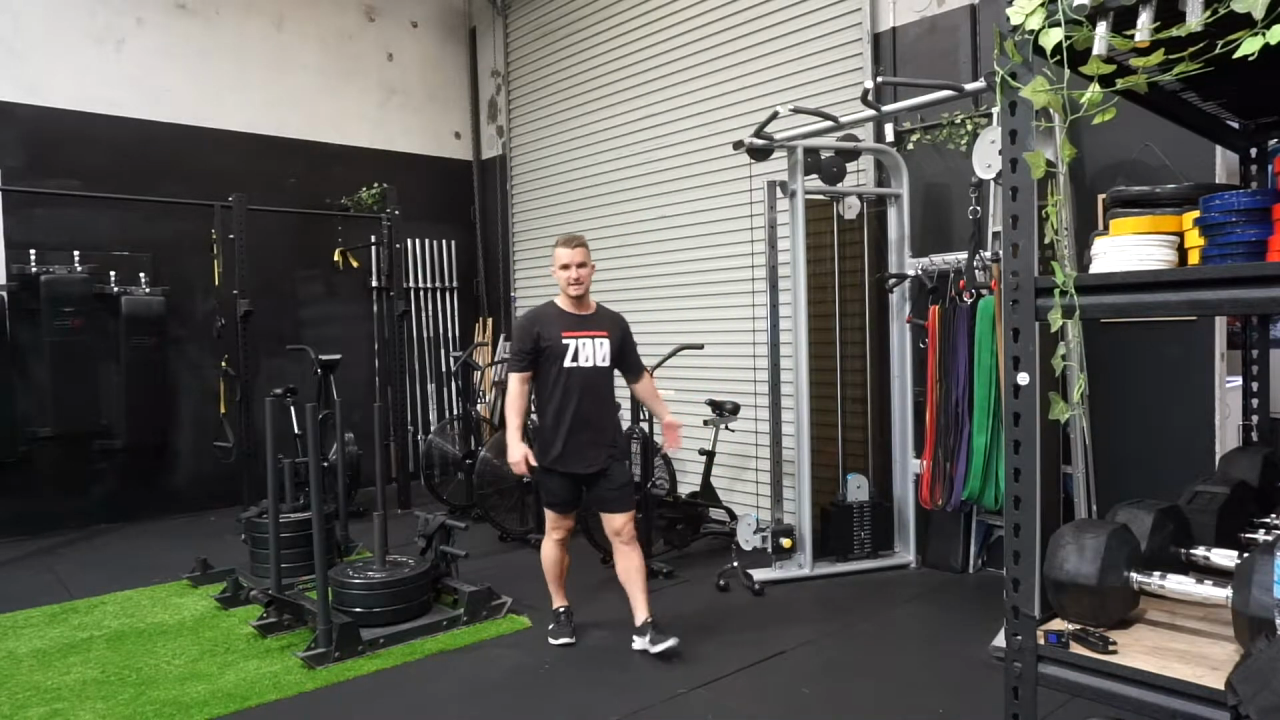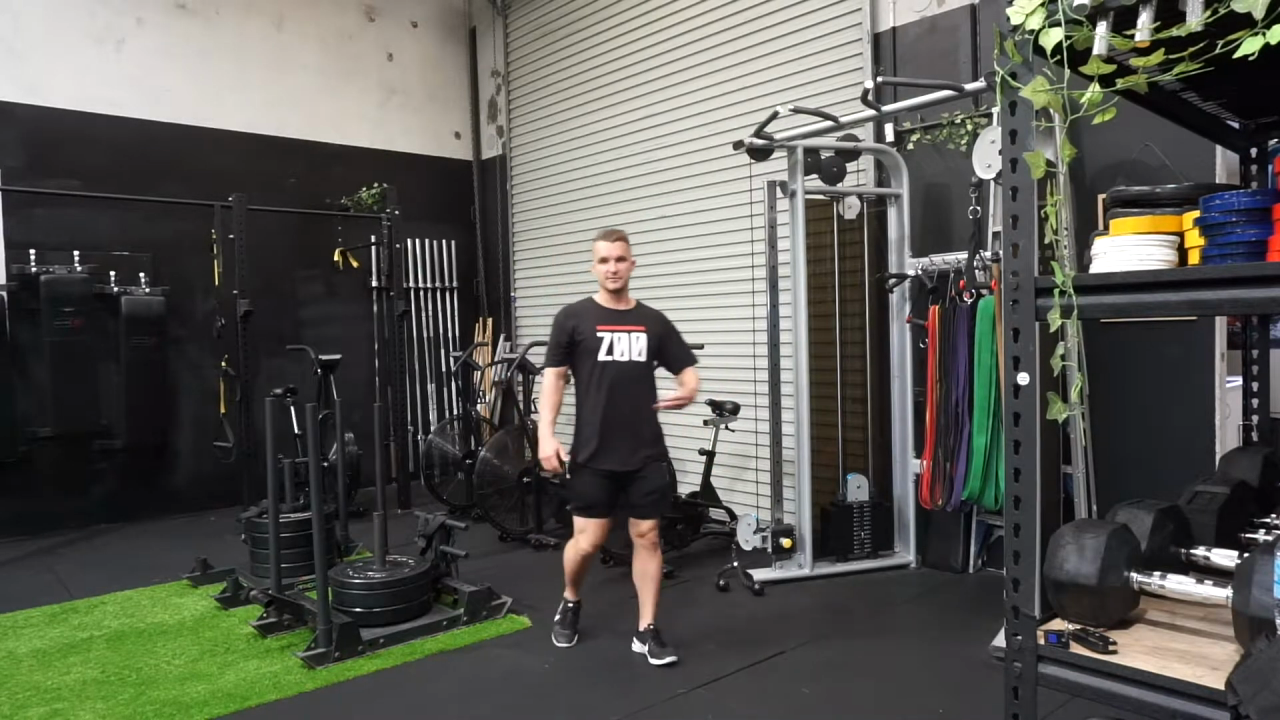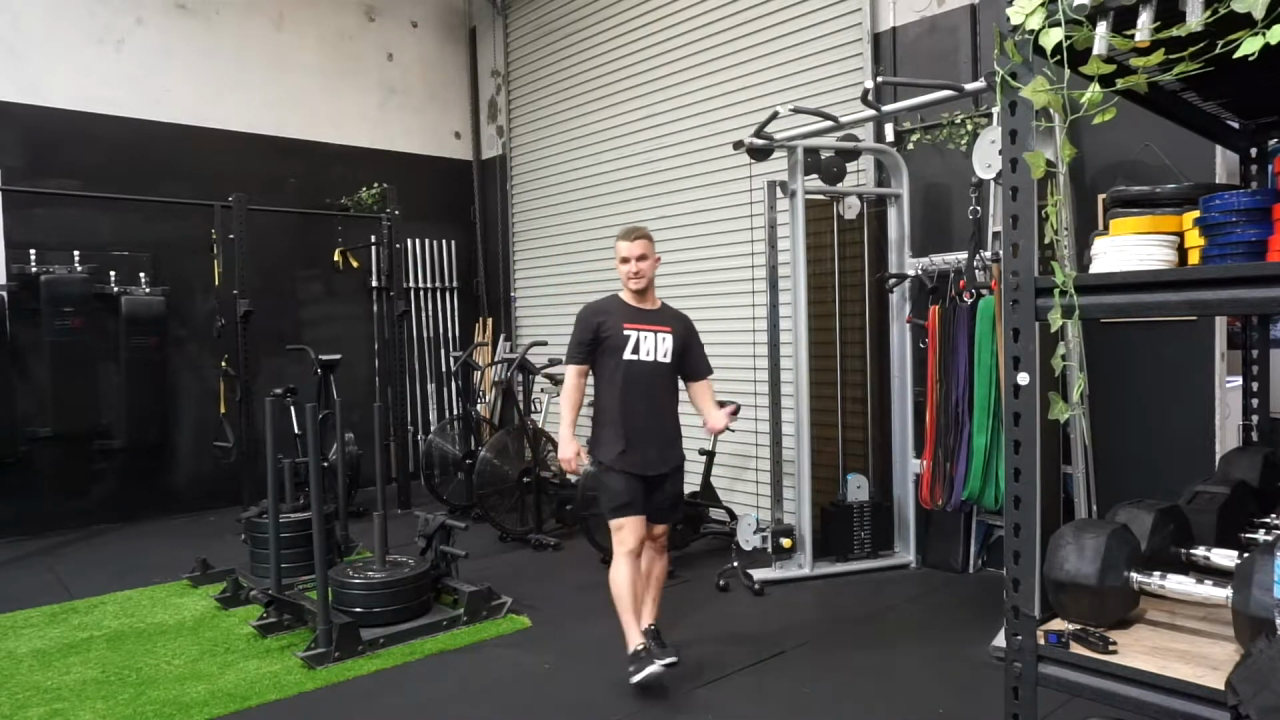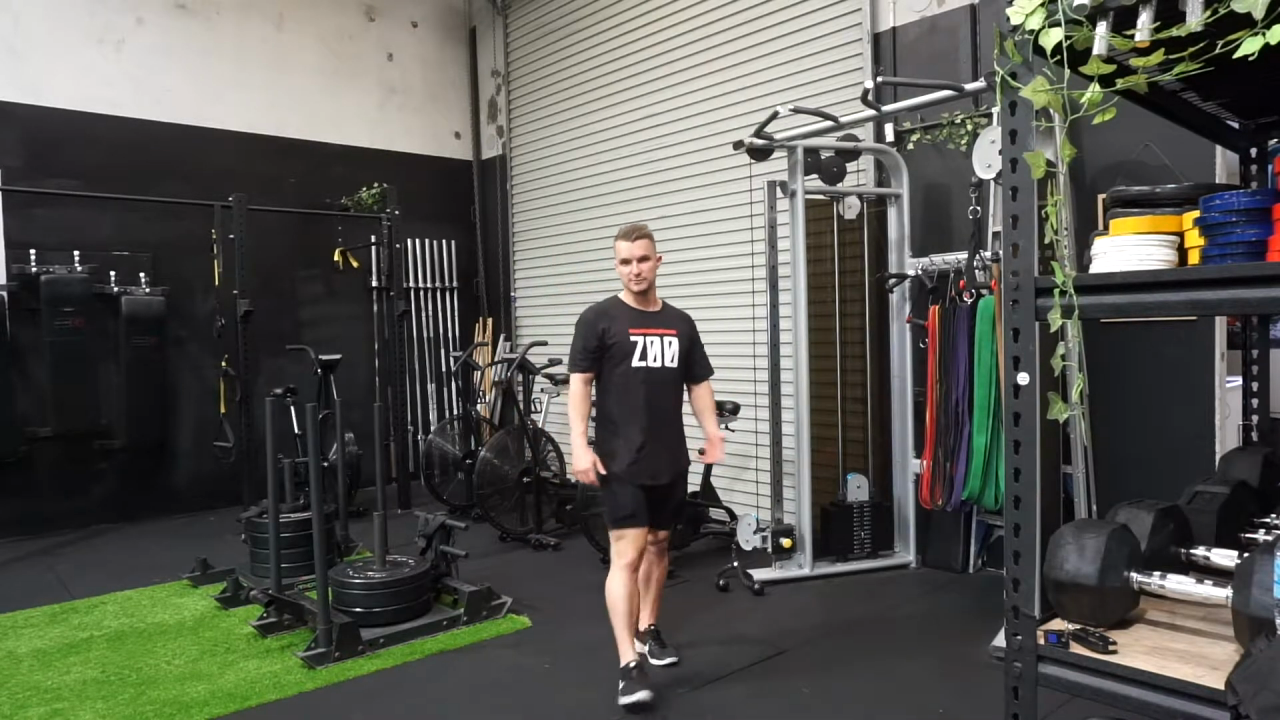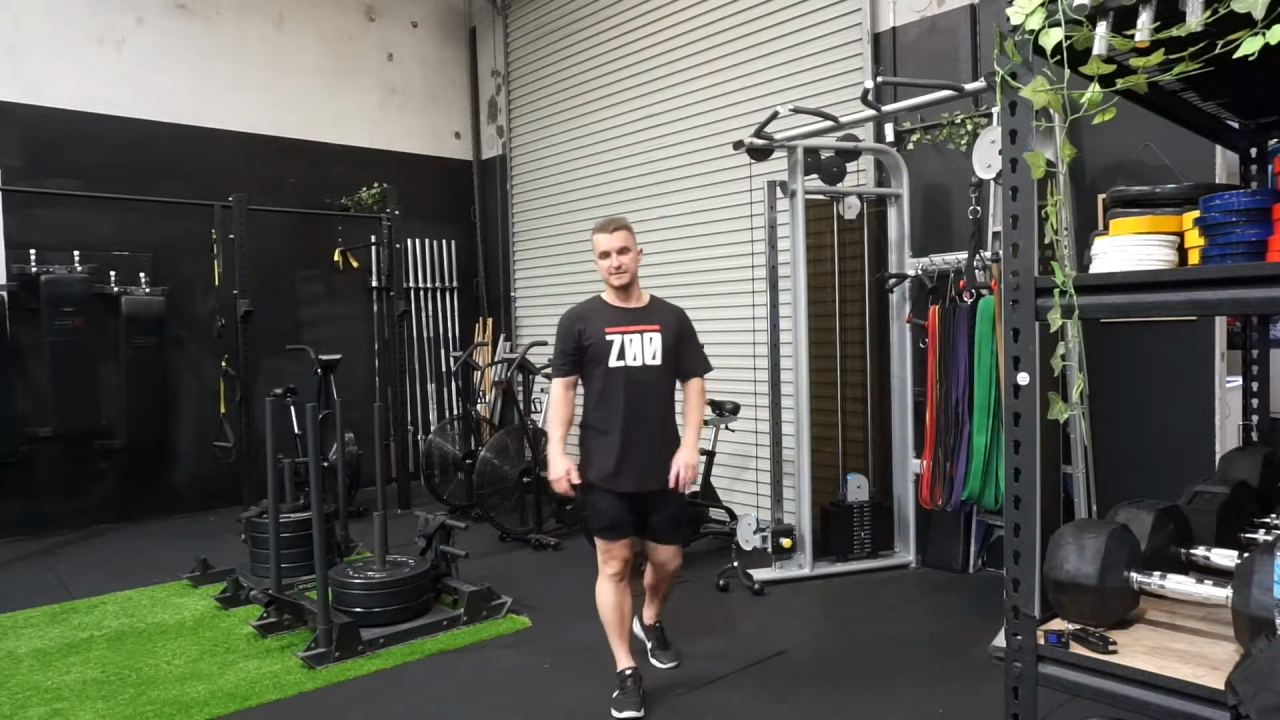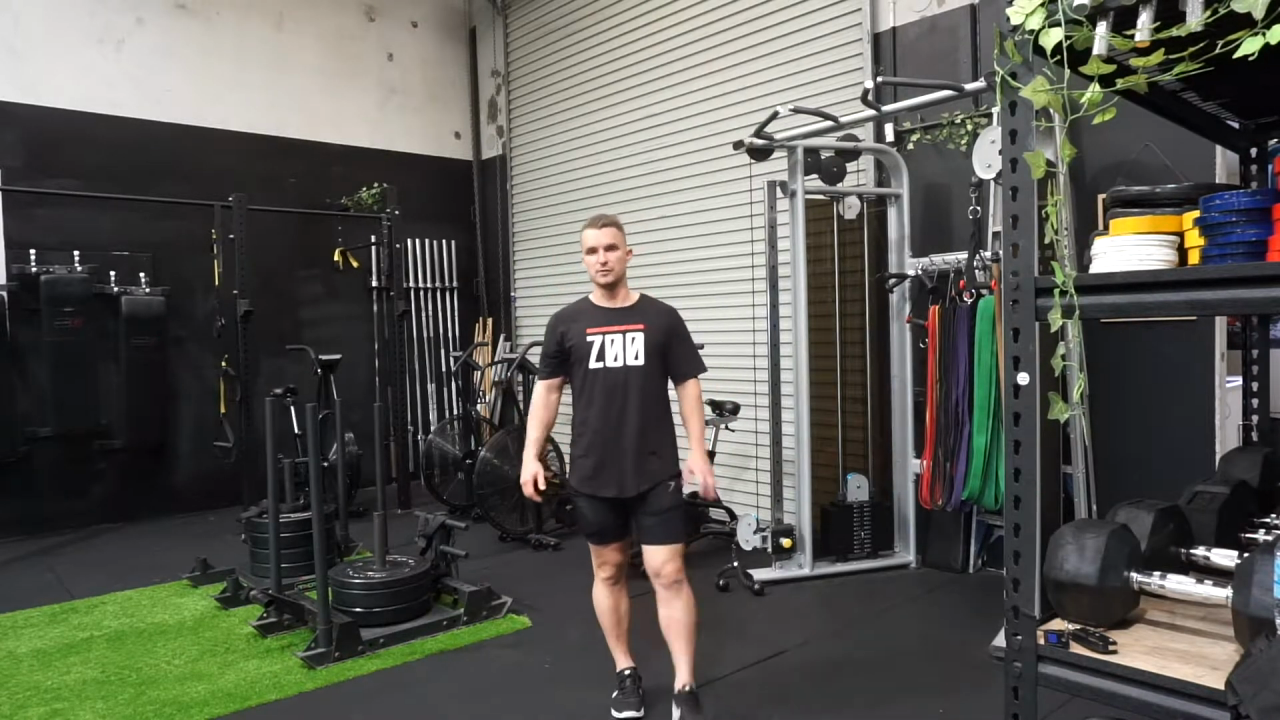
dt=0.4s
person 1, frame 1
left shoulder: (613, 323)
right shoulder: (536, 322)
left elbow: (636, 376)
right elbow: (519, 382)
left wrist: (663, 416)
right wrist: (515, 439)
left hip: (609, 451)
right hip: (558, 452)
left knee: (624, 533)
right knee: (559, 531)
left ankle: (643, 625)
right ankle: (561, 610)
person 1, frame 2
left shoulder: (654, 322)
right shoulder: (573, 318)
left elbow: (687, 372)
right elbow: (554, 378)
left wrist: (686, 392)
right wrist: (546, 434)
left hip: (646, 452)
right hip: (592, 453)
left knee: (646, 537)
right knee: (587, 542)
left ankle: (647, 630)
right ankle: (570, 602)
person 1, frame 3
left shoulder: (678, 322)
right shoulder: (597, 315)
left elbow: (697, 381)
right elbow: (575, 376)
left wrist: (713, 416)
right wrist: (566, 434)
left hip: (666, 455)
right hip: (617, 453)
left knee: (658, 541)
right knee: (628, 546)
left ankle: (652, 630)
right ankle: (637, 649)
person 1, frame 4
left shoulder: (680, 322)
right shoulder: (598, 318)
left elbow: (698, 382)
right elbow: (580, 383)
left wrist: (712, 433)
right wrist: (579, 445)
left hip: (670, 460)
right hip: (621, 461)
left knee: (658, 543)
right knee: (626, 556)
left ankle: (647, 628)
right ankle: (629, 667)
person 1, frame 5
left shoulder: (672, 317)
right shoulder: (579, 320)
left elbow: (693, 383)
right elbow: (563, 389)
left wrist: (690, 442)
right wrist: (556, 453)
left hip: (663, 468)
right hip: (605, 470)
left knee: (668, 560)
right knee: (614, 567)
left ankle: (648, 618)
right ankle: (626, 673)
person 1, frame 6
left shoulder: (662, 318)
right shoulder: (566, 322)
left elbow: (687, 385)
right elbow: (547, 391)
left wrist: (699, 451)
right wrist: (531, 455)
left hip: (654, 472)
right hip: (593, 474)
left knee: (668, 574)
right knee: (608, 571)
right ankle: (625, 673)
